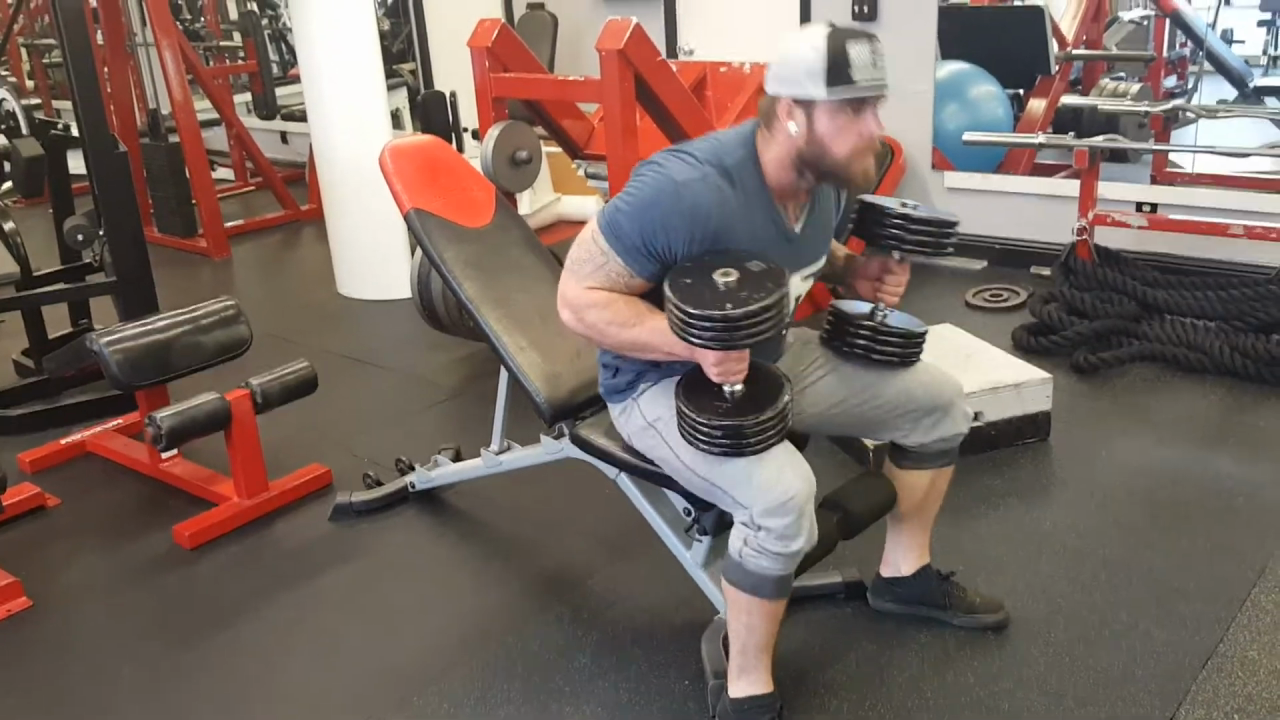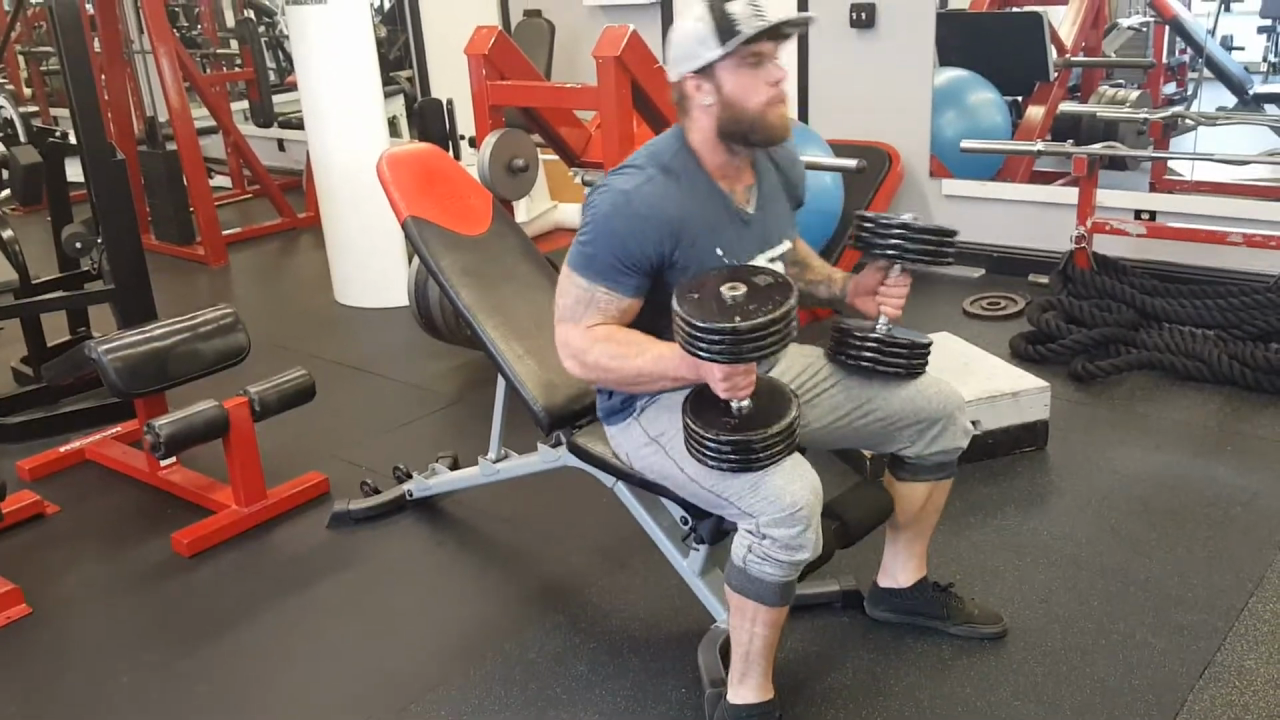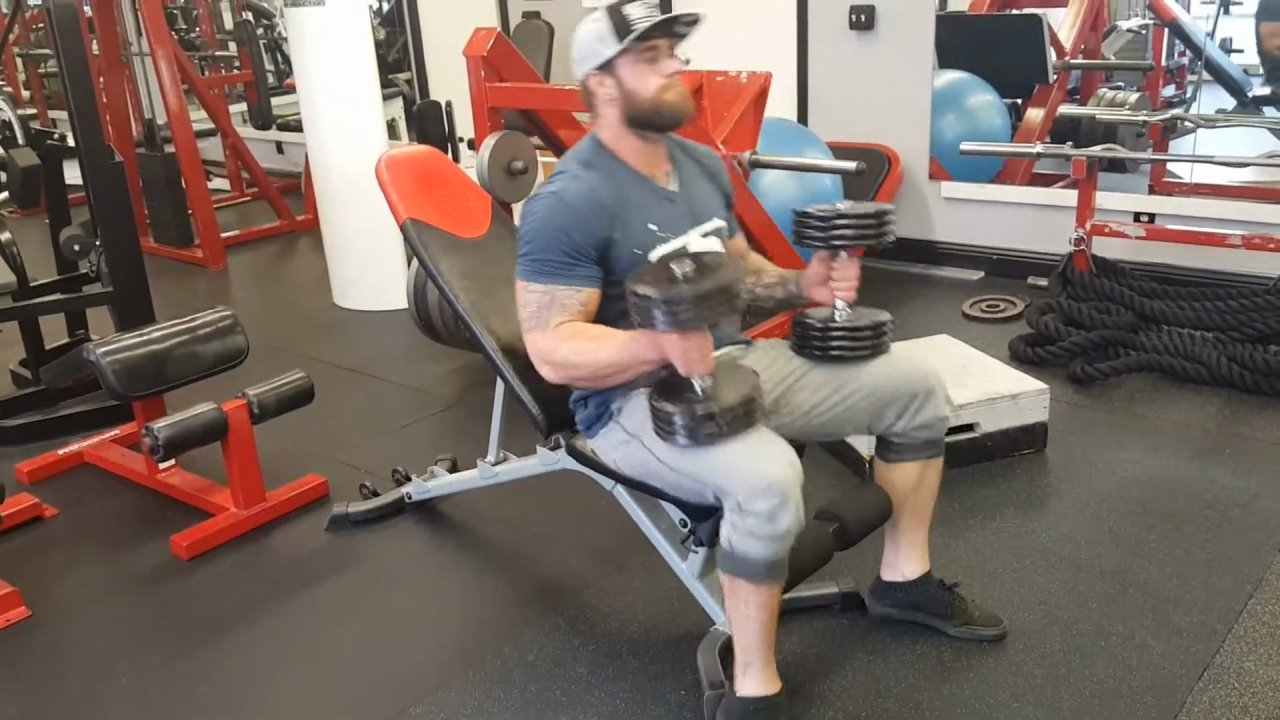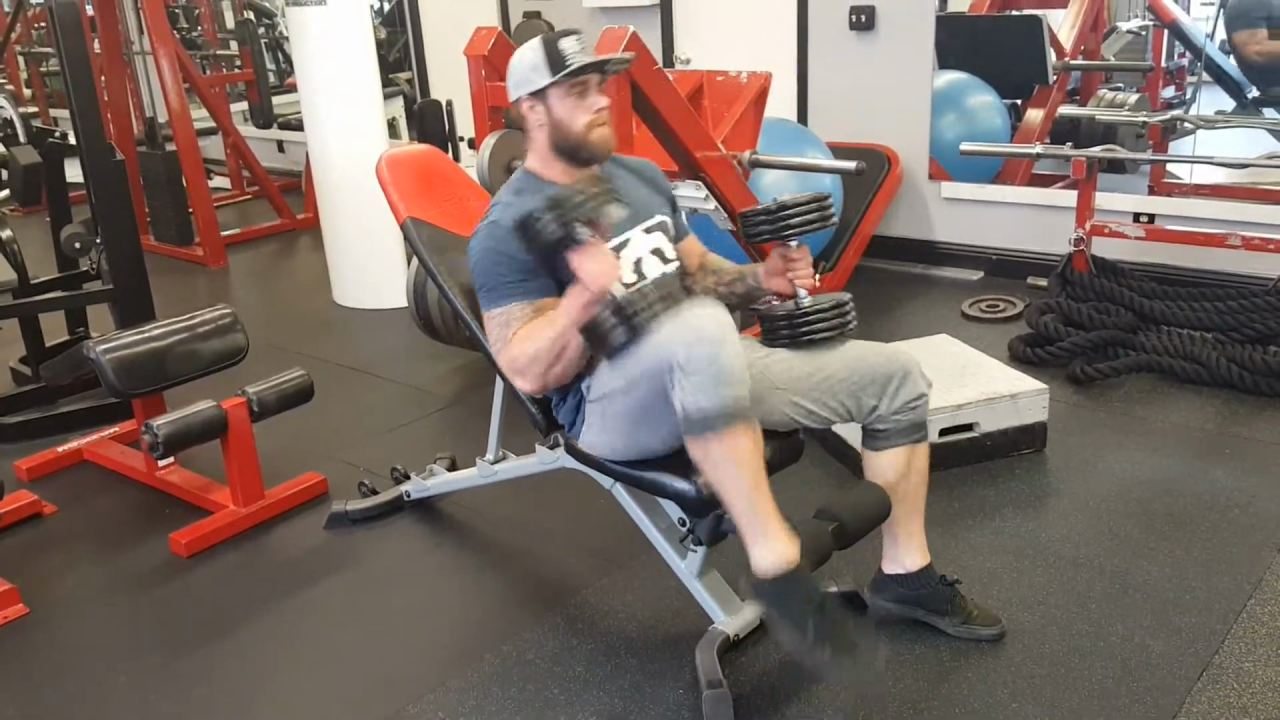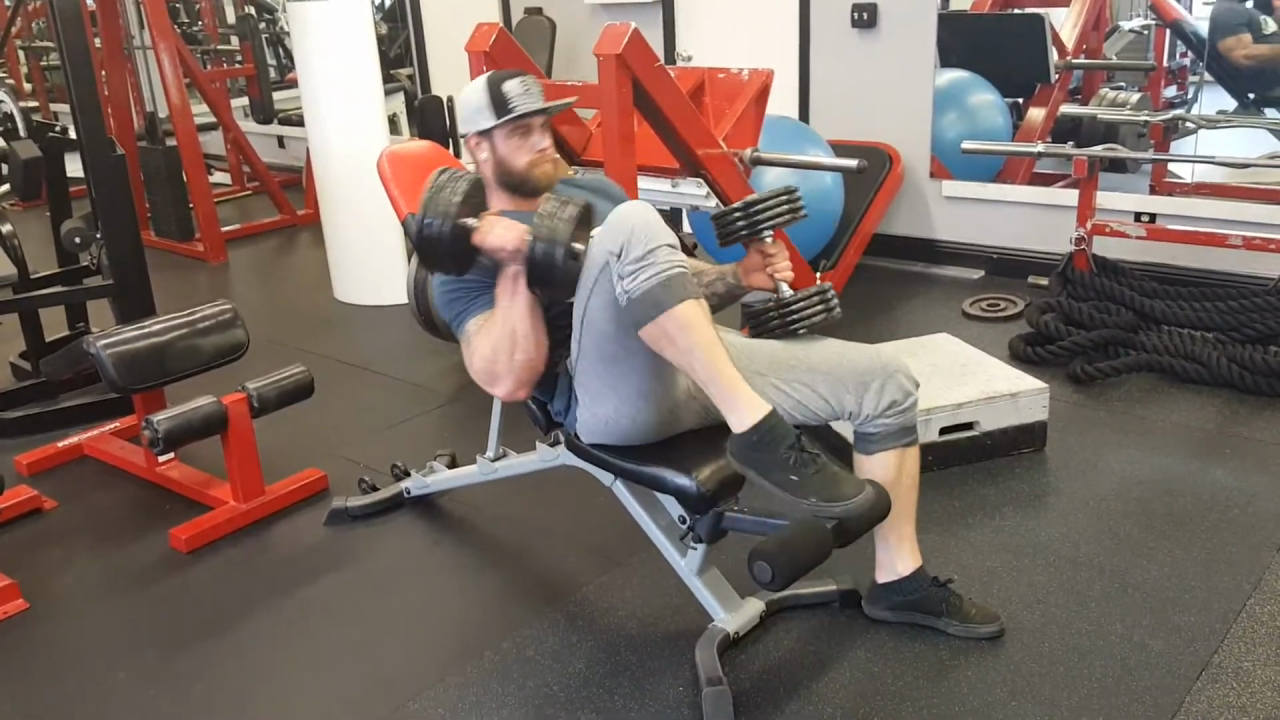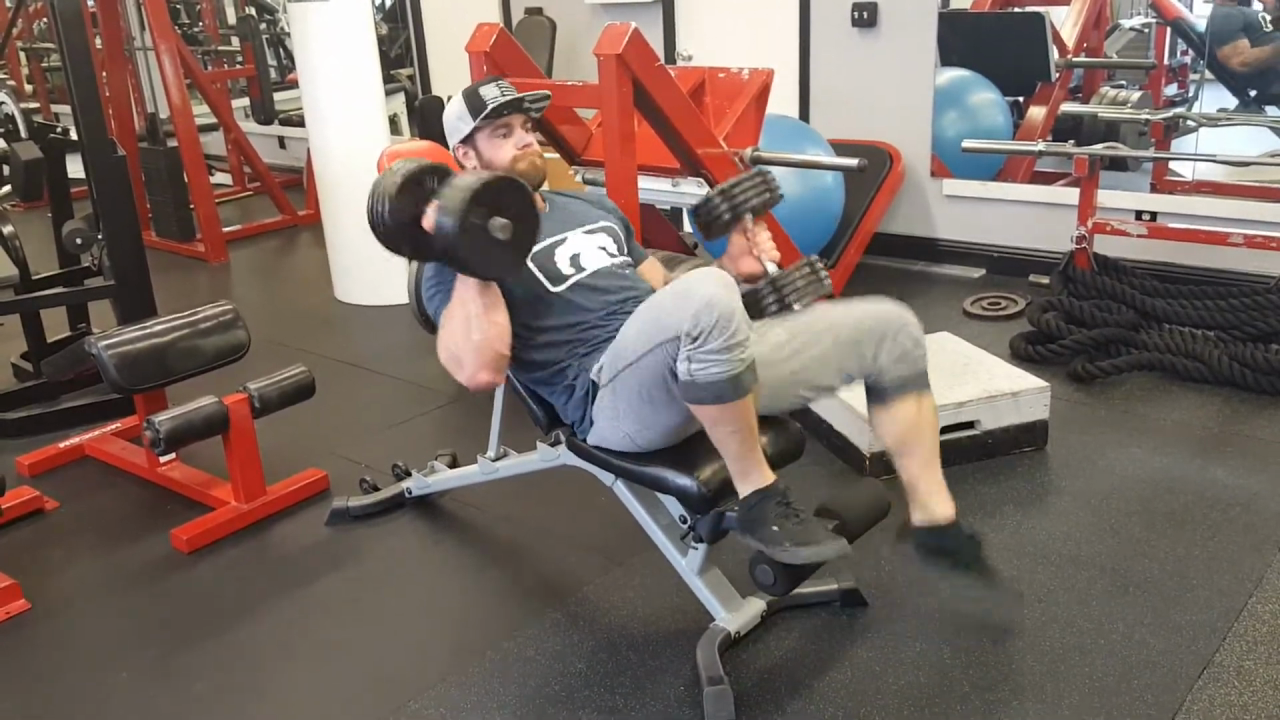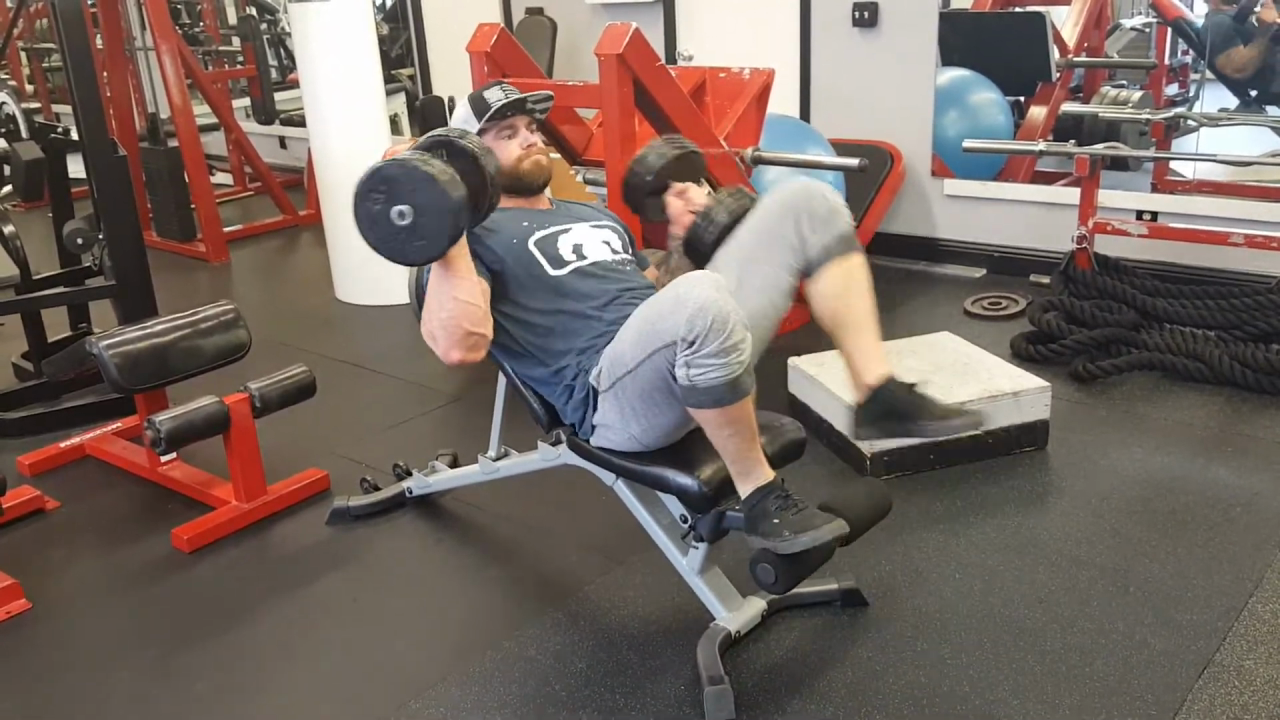
dt=0.3s
person 1, frame 1
left shoulder: (824, 175)
right shoulder: (687, 189)
right elbow: (580, 298)
left wrist: (851, 272)
right wrist: (694, 345)
left hip: (767, 356)
right hip: (664, 379)
left knee: (940, 401)
right knee: (781, 494)
left ankle: (903, 574)
person 1, frame 2
left shoulder: (775, 160)
right shoulder: (636, 202)
right elbow: (581, 346)
left wrist: (845, 289)
right wrist: (698, 365)
left hip: (764, 366)
right hip: (660, 398)
left knee: (939, 412)
right knee: (788, 501)
left ankle: (902, 584)
person 1, frame 3
left shoulder: (697, 162)
right shoulder: (570, 201)
right elbow: (552, 350)
left wrist: (801, 286)
right wrist: (658, 347)
left hip: (735, 361)
right hip: (635, 399)
left knee: (919, 392)
right knee: (767, 478)
left ankle: (904, 580)
person 1, frame 4
left shoulder: (641, 176)
right shoulder: (508, 230)
left elbow: (697, 274)
right elbow: (531, 374)
left wrist: (760, 280)
right wrist: (584, 295)
left hip: (707, 368)
right hip: (610, 404)
left knee: (896, 378)
right knee: (701, 328)
left ankle: (905, 575)
right ankle: (778, 569)
person 1, frame 5
left shoulder: (596, 194)
right shoulder: (471, 257)
left elbow: (672, 279)
right elbow: (509, 381)
left wrist: (738, 278)
right wrist: (513, 268)
left hip: (693, 365)
right hip: (609, 395)
left knee: (885, 382)
right knee: (633, 226)
left ankle: (899, 580)
right ankle: (755, 429)
person 1, frame 6
left shoulder: (592, 207)
right shoulder: (459, 266)
right elbow: (479, 371)
left wrist: (730, 270)
left hip: (703, 362)
right hip: (615, 401)
left knee: (888, 326)
right knee: (704, 301)
left ankle: (934, 522)
right ankle: (759, 500)
person 1, frame 7
left shoulder: (594, 215)
right shoulder: (477, 240)
right elbow: (459, 346)
left wrist: (682, 235)
left hip: (695, 346)
right hip: (612, 399)
left knee: (804, 201)
right knee: (701, 301)
left ankle: (884, 399)
right ankle: (759, 494)
